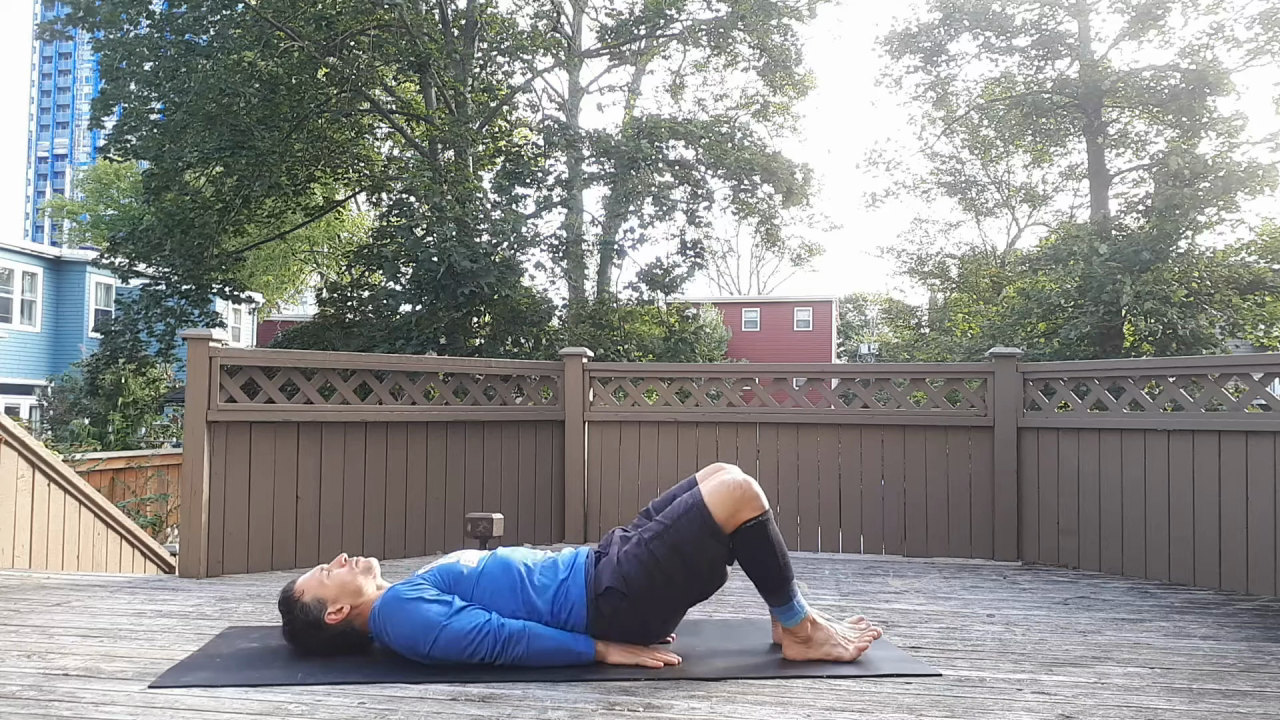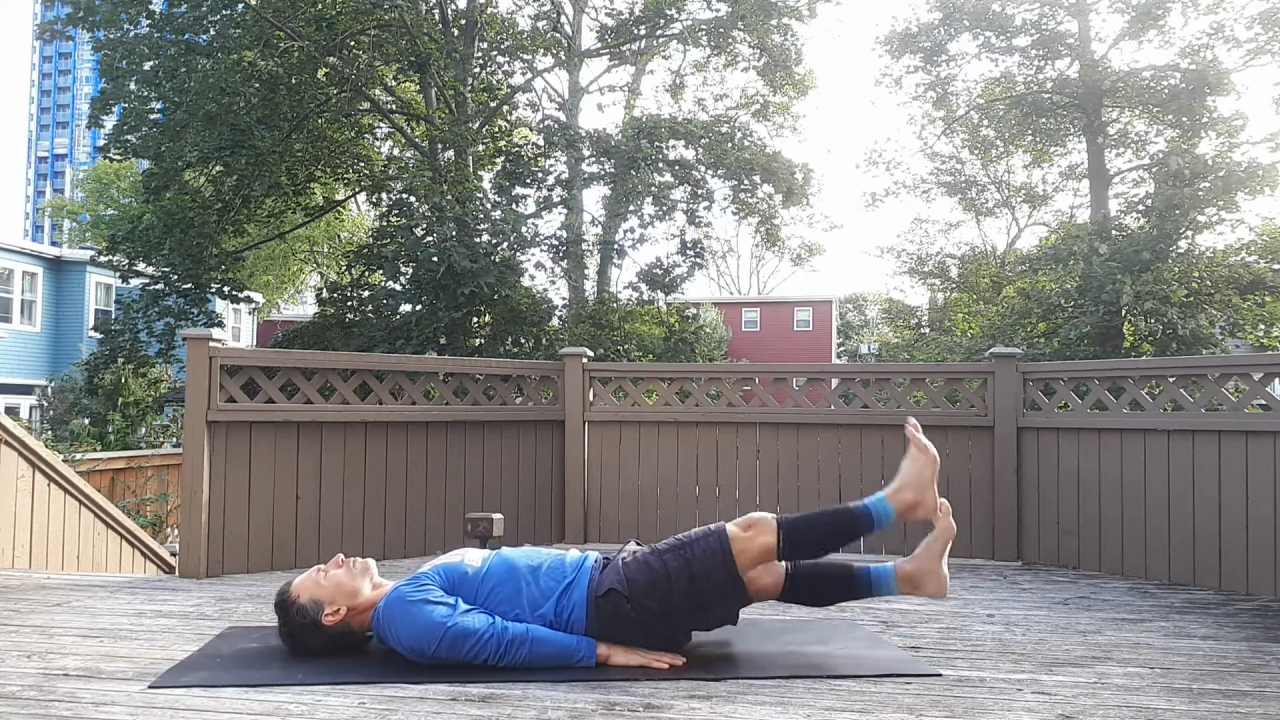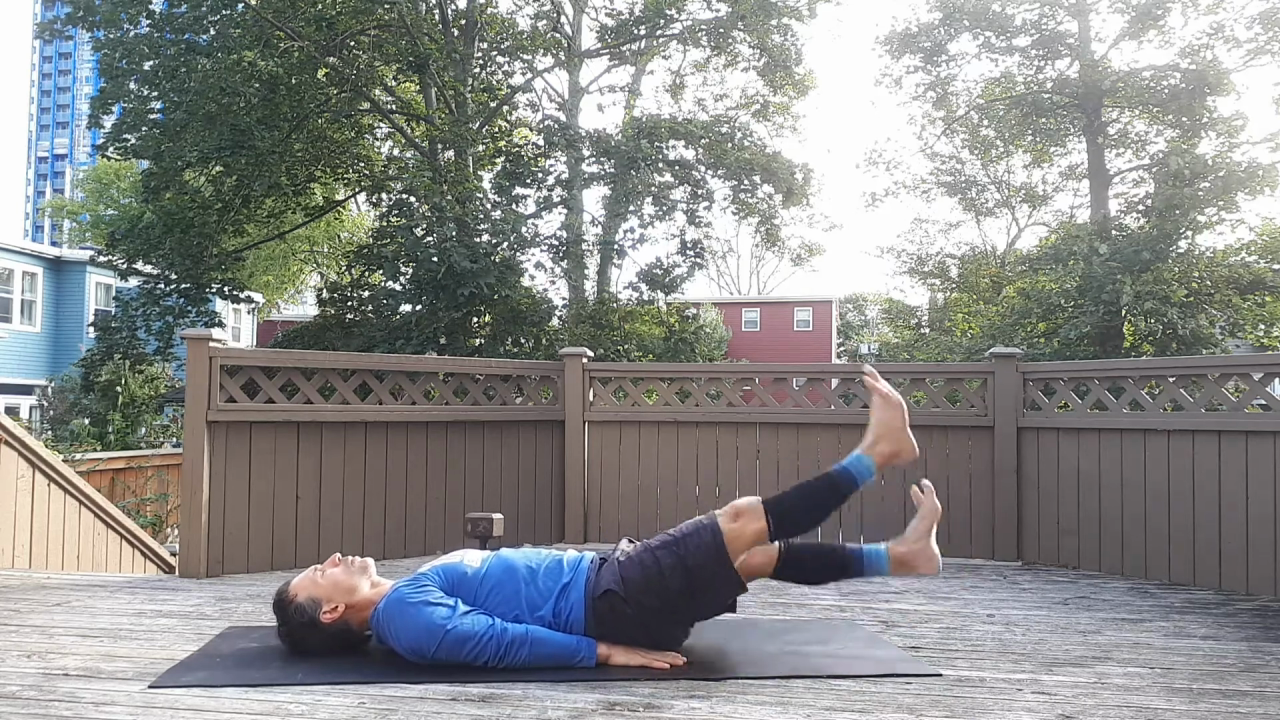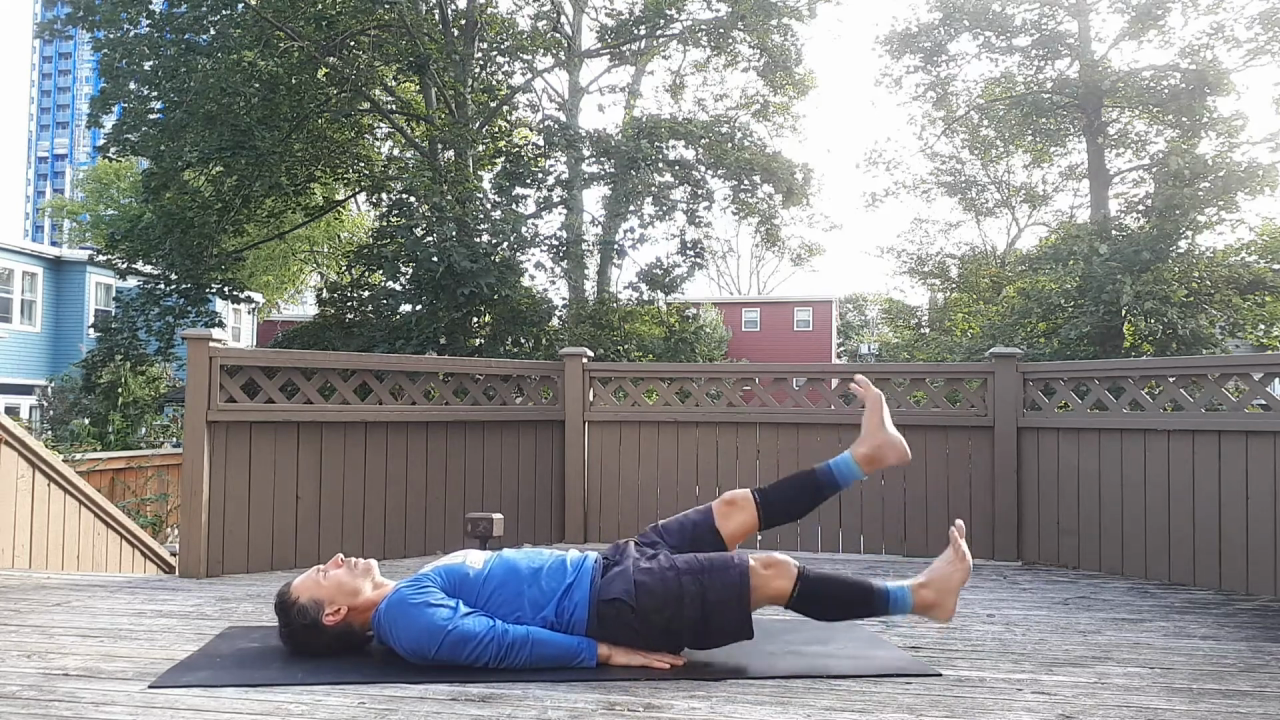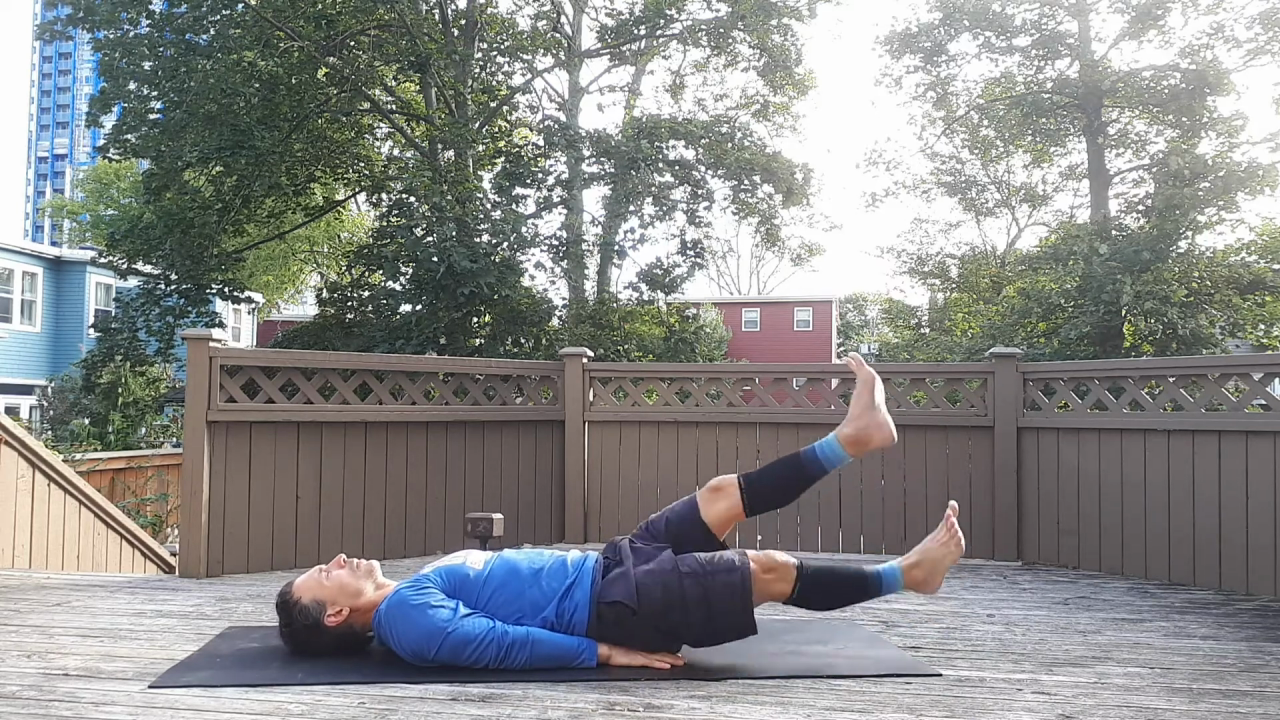
dt=1s
person 1, frame 1
left shoulder: (407, 596)
right shoulder: (404, 618)
right elbow: (504, 640)
right wrist: (604, 648)
left hip: (599, 569)
right hip: (613, 600)
left knee: (722, 475)
right knee: (739, 492)
left ankle: (793, 617)
right ankle: (801, 631)
person 1, frame 2
left shoulder: (406, 592)
right shoulder: (403, 617)
right elbow: (503, 639)
right wrist: (608, 648)
left hip: (605, 573)
right hip: (611, 606)
left knee: (763, 571)
right knee: (757, 535)
left ankle: (907, 573)
right ankle: (896, 504)
person 1, frame 3
left shoulder: (412, 588)
right shoulder: (405, 619)
right elbow: (502, 640)
right wrist: (606, 650)
left hip: (603, 571)
right hip: (609, 601)
left knee: (761, 549)
right knee: (746, 520)
left ankle: (898, 555)
right ankle: (875, 454)
person 1, frame 4
left shoulder: (414, 589)
right shoulder: (405, 618)
right elbow: (500, 643)
right wrist: (609, 651)
left hip: (606, 569)
right hip: (612, 604)
left knee: (737, 509)
right knee: (771, 573)
left ankle: (866, 455)
right ankle: (915, 596)
person 1, frame 5
left shoulder: (415, 592)
right shoulder: (406, 620)
right elbow: (503, 644)
right wrist: (609, 651)
left hip: (606, 571)
right hip: (612, 606)
left knee: (724, 494)
right knee: (770, 568)
left ankle: (852, 436)
right ankle: (900, 576)
